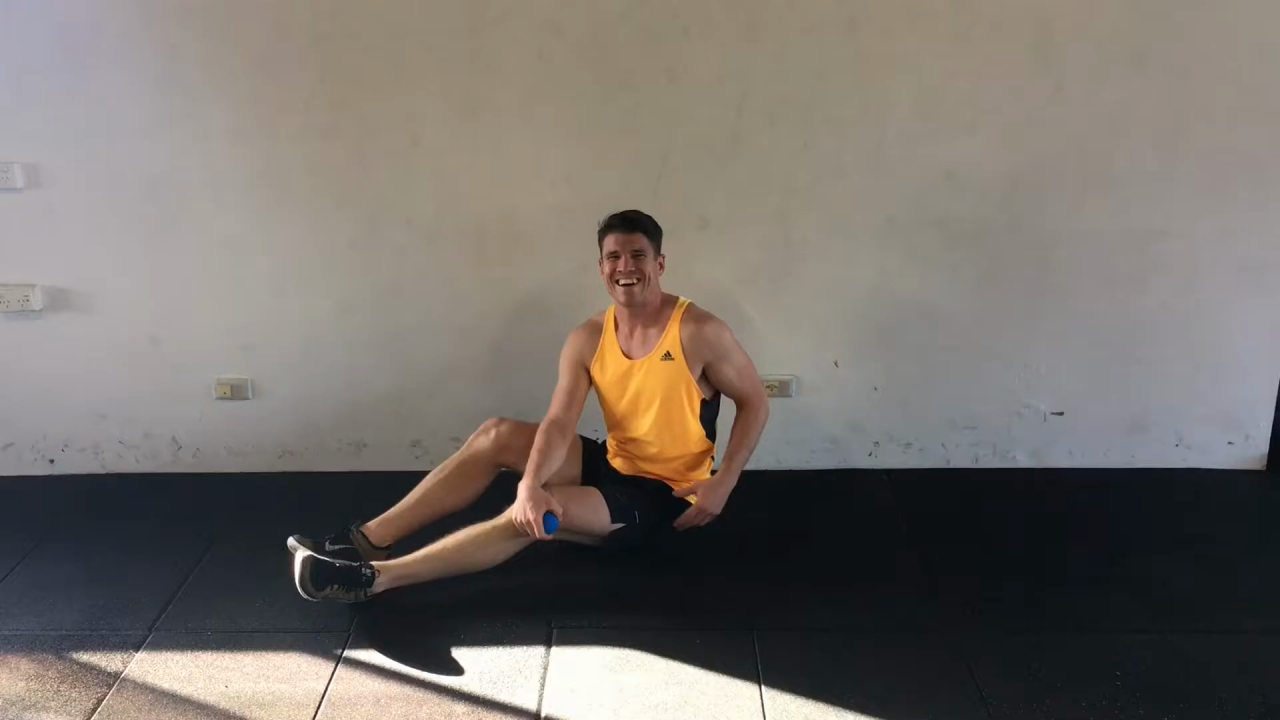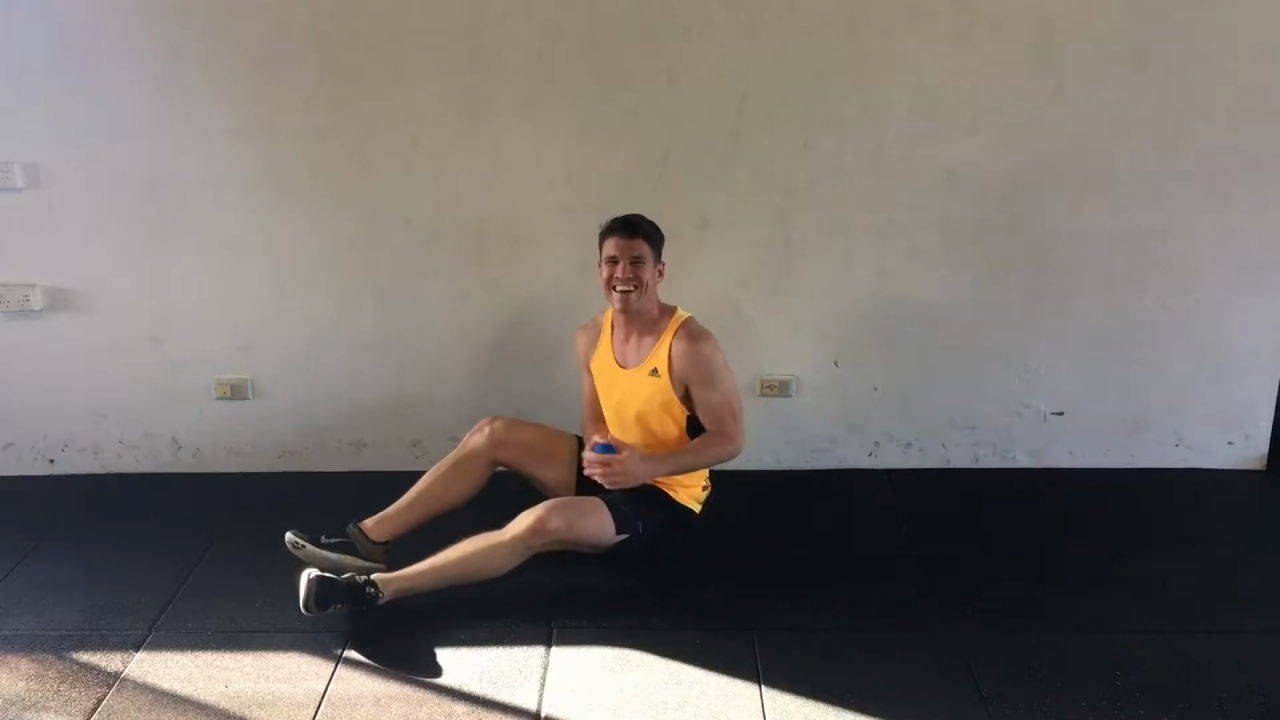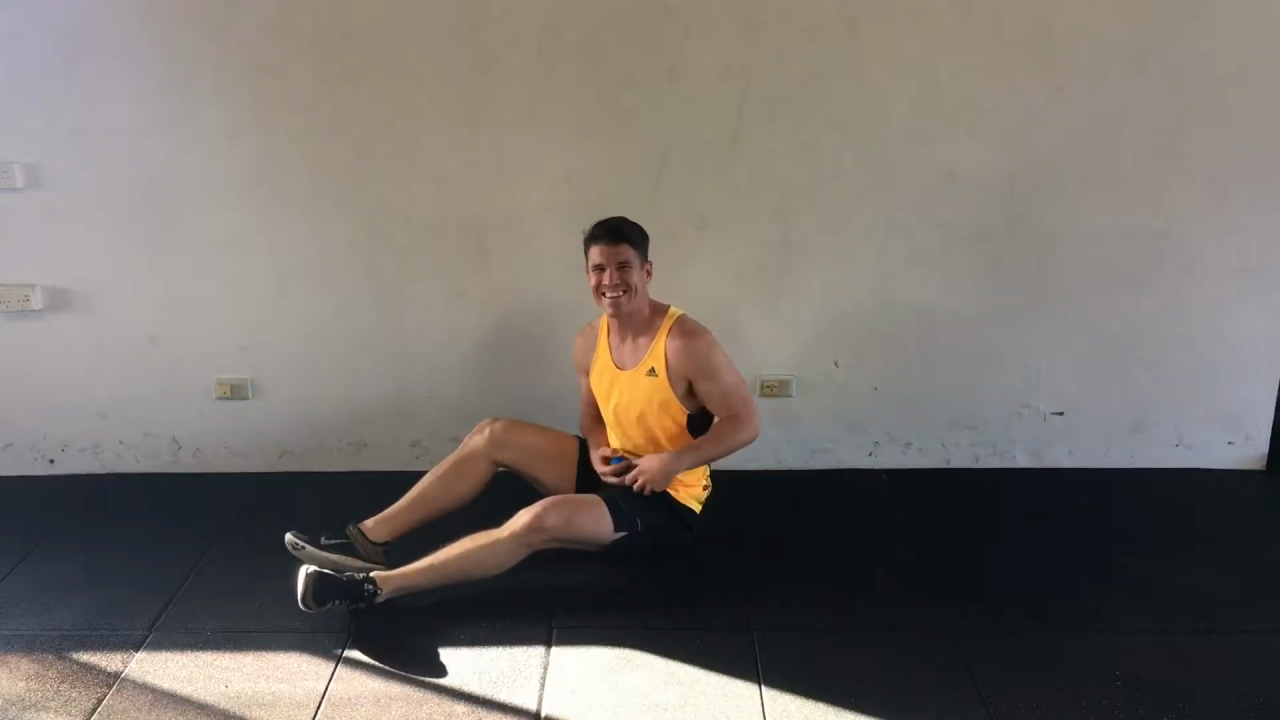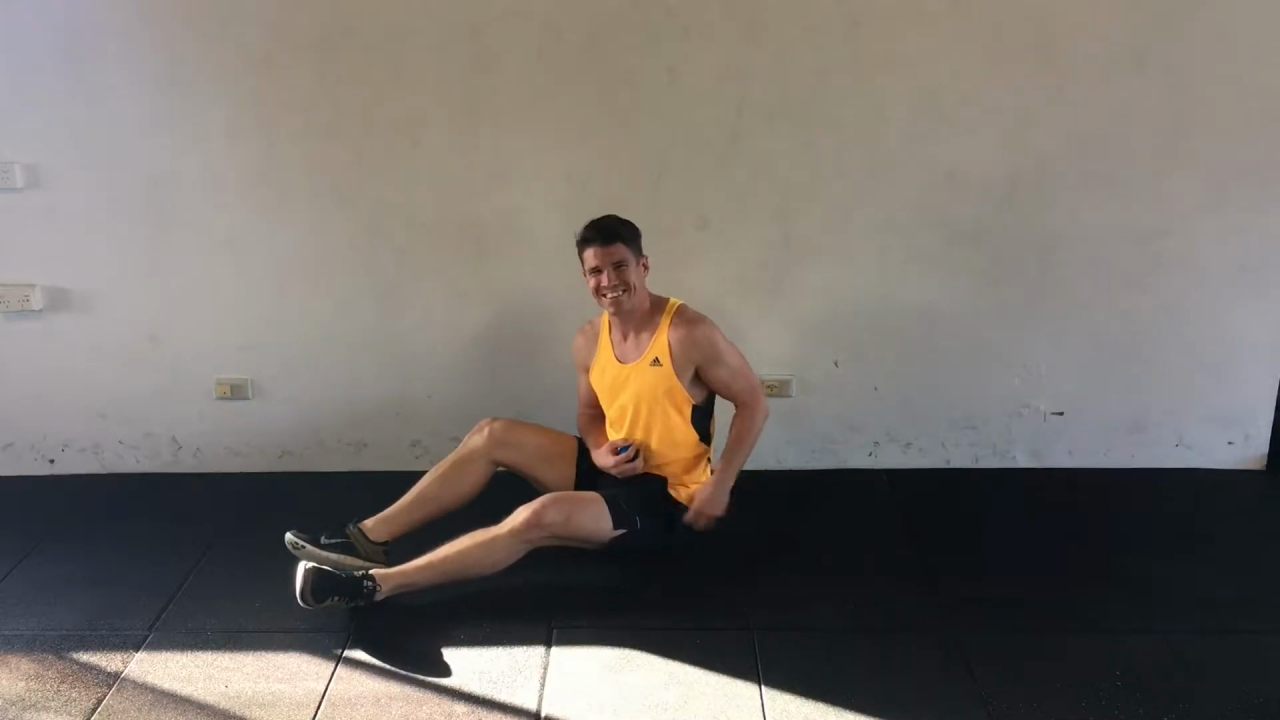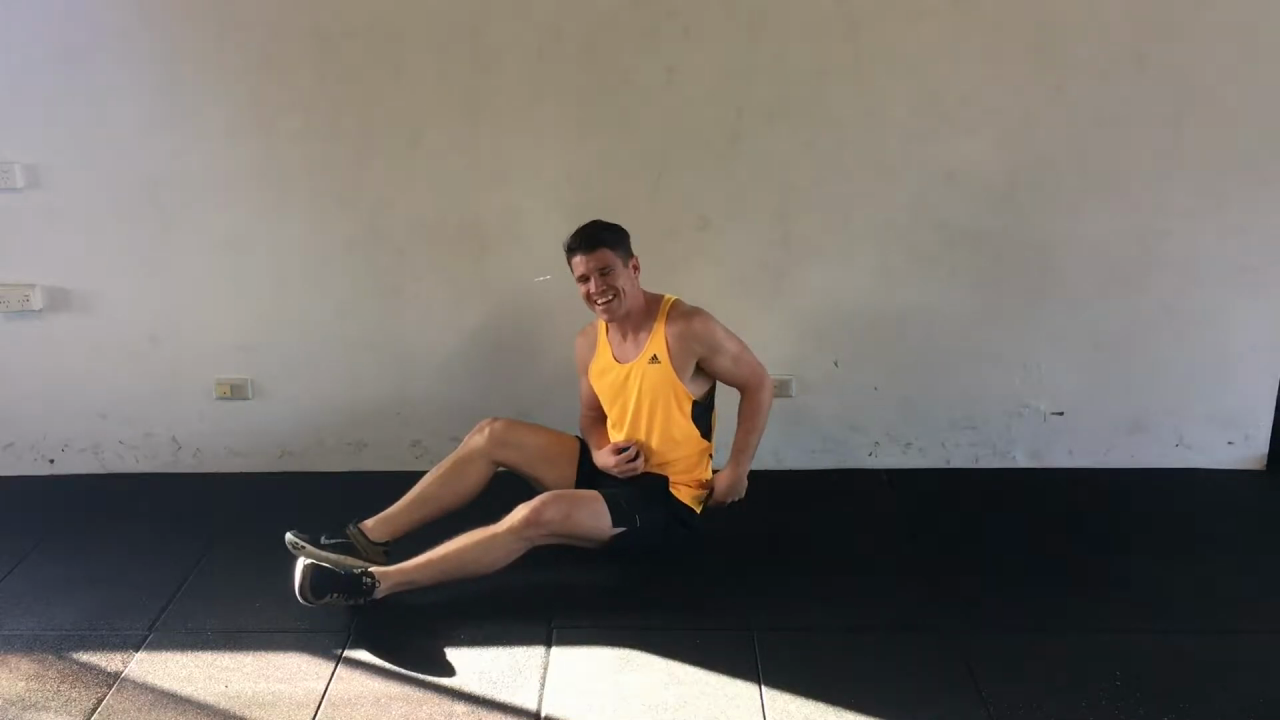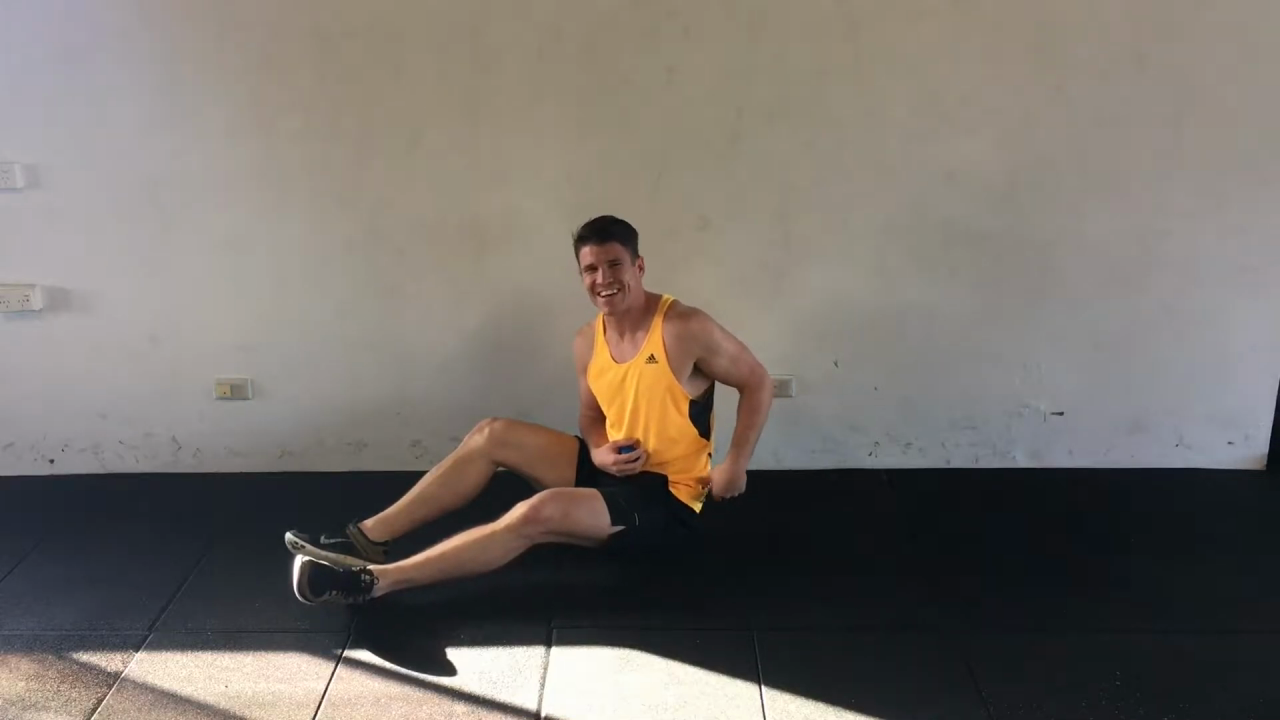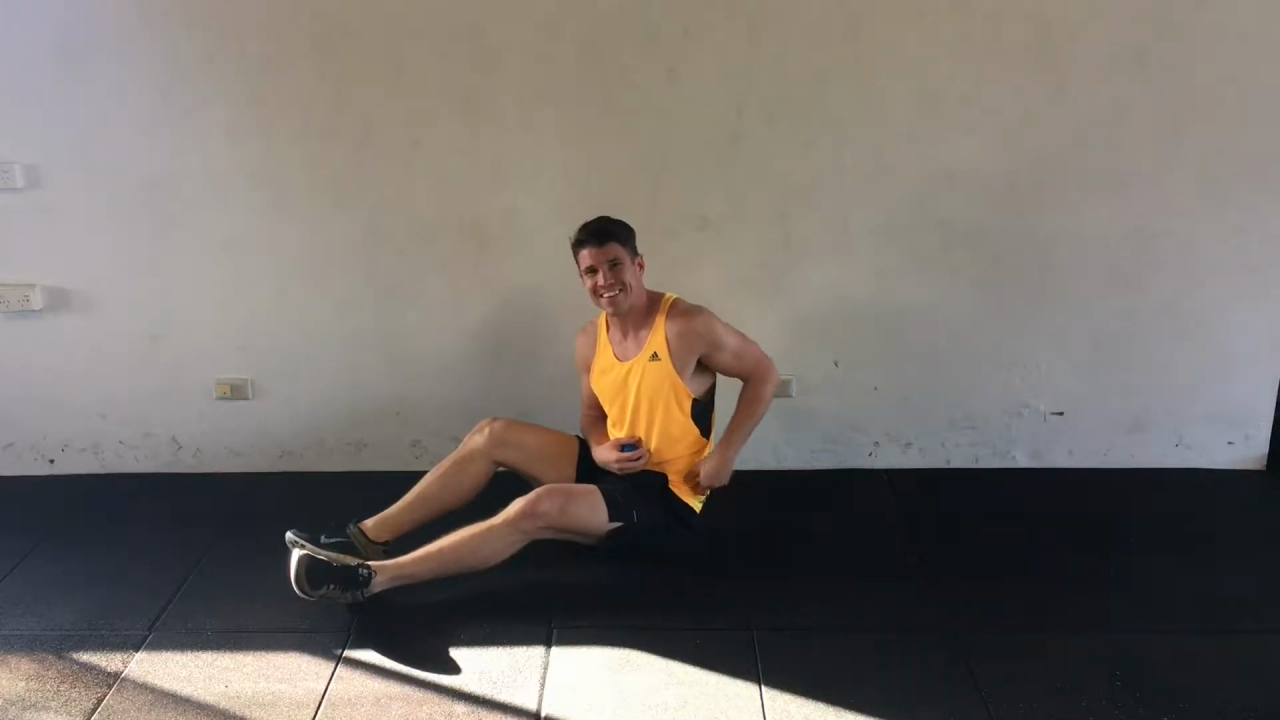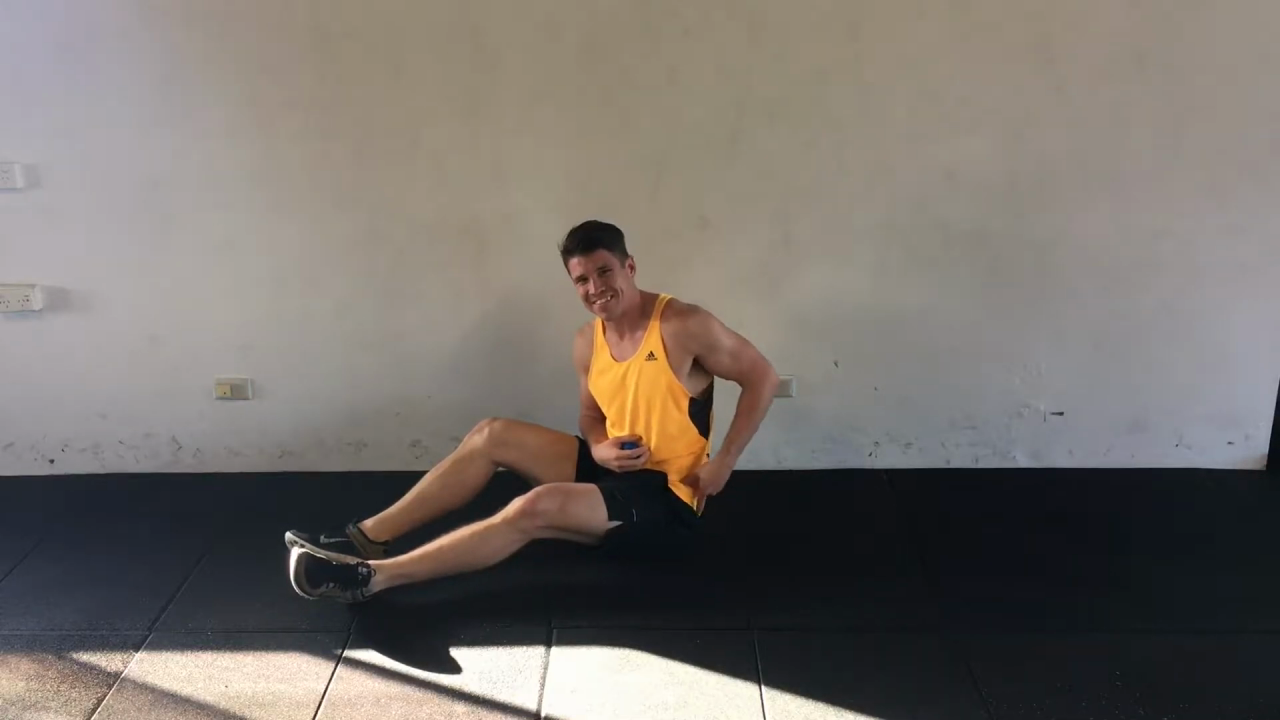
dt=0.4s
person 1, frame 1
left shoulder: (700, 331)
right shoulder: (588, 338)
left elbow: (755, 403)
right elbow: (559, 423)
left wrist: (723, 483)
right wrist: (530, 483)
left hip: (664, 496)
right hip: (613, 466)
left knee: (522, 522)
right knee: (496, 435)
left ankle: (373, 577)
right ankle: (369, 540)
person 1, frame 2
left shoulder: (692, 346)
right shoulder: (592, 336)
left elbow: (729, 440)
left wrist: (648, 466)
right wrist: (599, 453)
left hip: (666, 498)
right hip: (615, 470)
left knee: (543, 524)
right knee: (493, 434)
left ankle: (377, 588)
right ankle: (368, 538)
person 1, frame 3
left shoulder: (688, 343)
right shoulder: (590, 341)
left elbow: (745, 423)
left wrist: (672, 462)
right wrist: (600, 453)
left hip: (666, 500)
right hip: (618, 471)
left knee: (541, 520)
right knee: (493, 435)
left ankle: (376, 586)
right ankle: (369, 539)
person 1, frame 4
left shoulder: (690, 333)
right shoulder: (589, 340)
left elbow: (753, 403)
left wrist: (721, 483)
right wrist: (599, 451)
left hip: (664, 498)
right hip: (615, 469)
left knee: (540, 517)
right knee: (493, 435)
left ankle: (376, 583)
right ankle: (368, 537)
person 1, frame 5
left shoulder: (688, 328)
right shoulder: (589, 342)
left elbow: (758, 384)
left wrist: (736, 469)
right wrist: (599, 452)
left hip: (668, 498)
right hip: (616, 469)
left knee: (541, 515)
right knee: (493, 435)
left ankle: (376, 581)
right ankle: (369, 536)
person 1, frame 6
left shoulder: (686, 329)
right shoulder: (587, 341)
left elbow: (757, 383)
left wrist: (735, 464)
right wrist: (598, 452)
left hip: (666, 498)
right hip: (615, 470)
left knee: (540, 513)
right knee: (493, 435)
left ankle: (373, 580)
right ankle: (368, 537)
person 1, frame 7
left shoulder: (688, 326)
right shoulder: (589, 340)
left elbow: (763, 374)
left wrist: (724, 456)
right wrist: (600, 450)
left hip: (666, 497)
right hip: (614, 468)
left knee: (538, 509)
right knee: (492, 435)
left ankle: (371, 577)
right ankle: (368, 536)
person 1, frame 8
left shoulder: (685, 326)
right shoulder: (587, 342)
left elbow: (761, 377)
left wrist: (722, 463)
right wrist: (599, 449)
left hip: (666, 496)
right hip: (614, 468)
left knee: (537, 508)
right knee: (492, 436)
left ankle: (372, 576)
right ankle: (368, 536)
